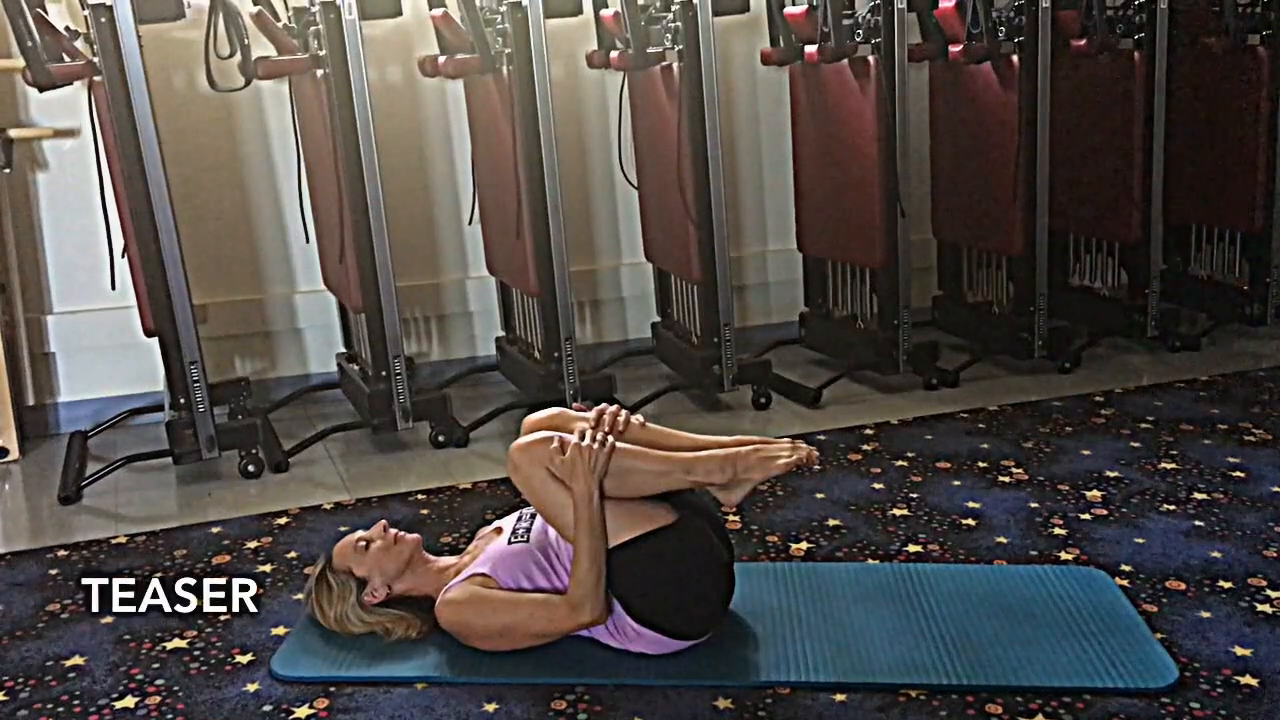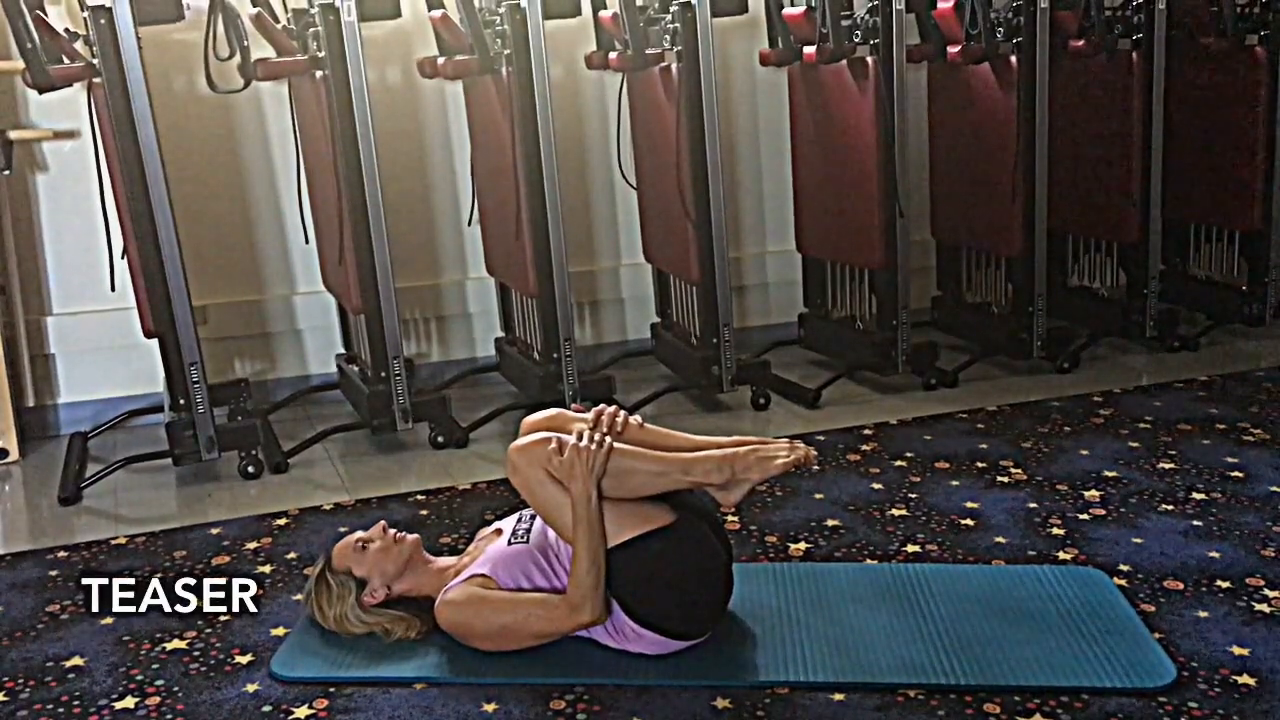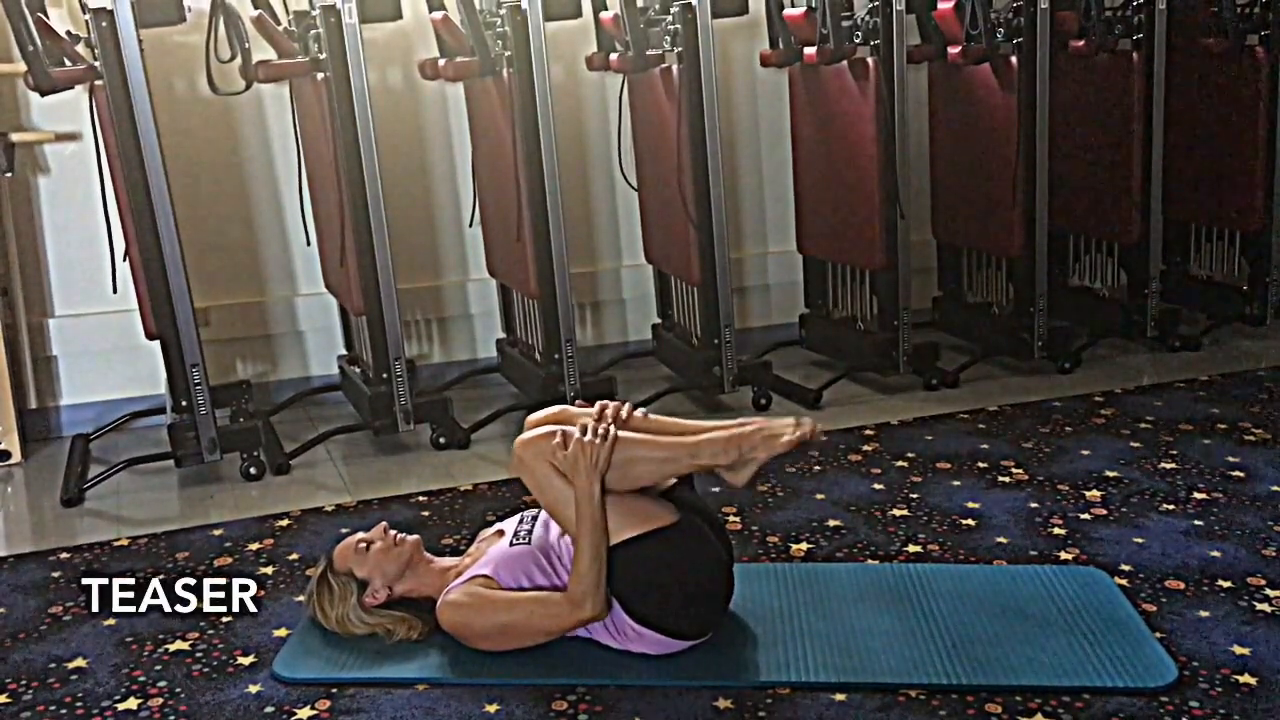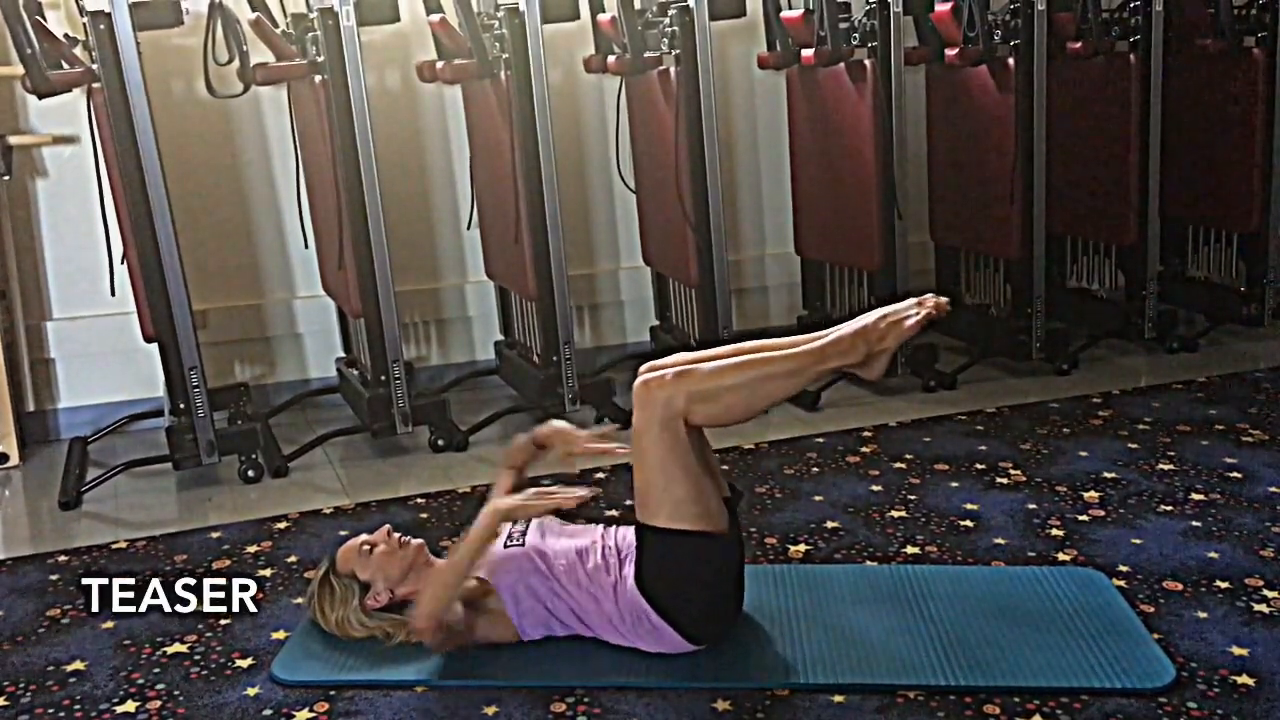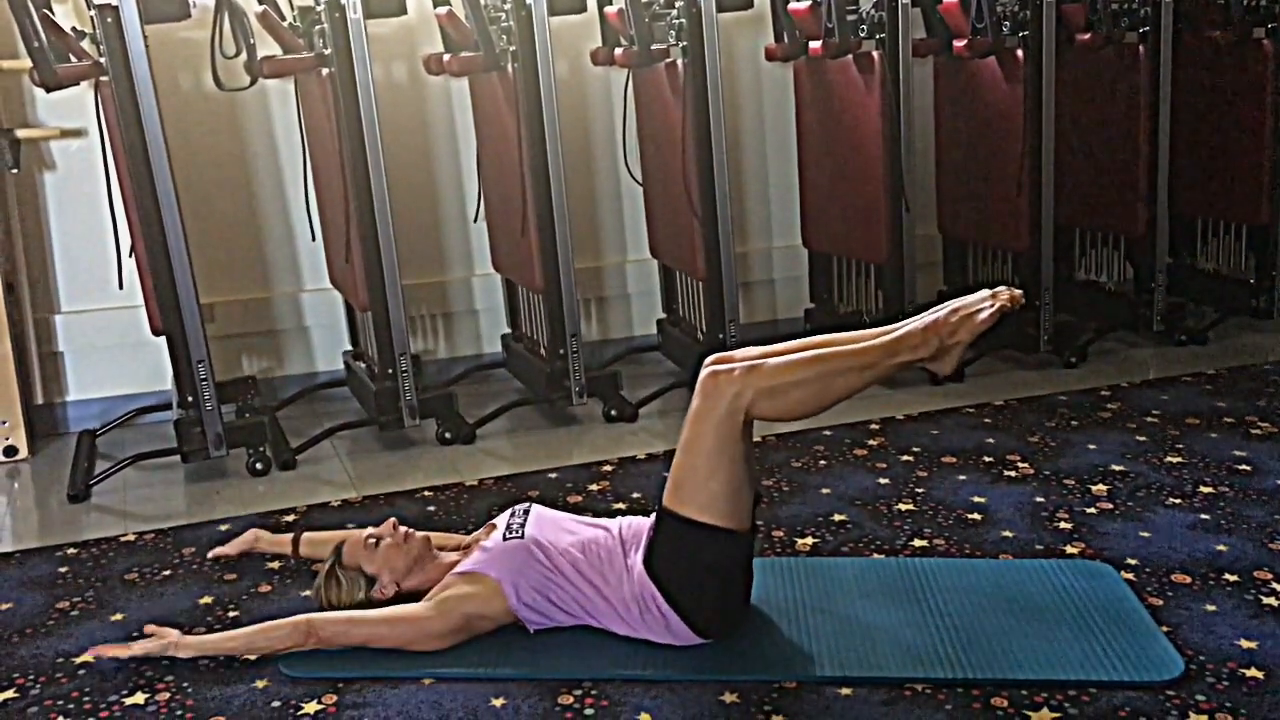
dt=1s
person 1, frame 1
left shoulder: (484, 543)
right shoulder: (456, 608)
left elbow: (593, 523)
right elbow: (585, 610)
left wrist: (605, 435)
right wrist: (585, 489)
left hip: (687, 552)
right hip: (671, 597)
left knee: (546, 424)
right knee: (534, 452)
left ankle: (739, 451)
right ankle: (727, 469)
person 1, frame 2
left shoulder: (483, 544)
right shoulder: (456, 608)
left elbow: (599, 520)
right elbow: (584, 609)
left wrist: (605, 434)
right wrist: (583, 489)
left hip: (687, 553)
right hip: (669, 597)
left knee: (544, 426)
right knee: (532, 453)
left ankle: (733, 454)
right ankle: (724, 469)
person 1, frame 3
left shoulder: (485, 546)
right shoulder: (457, 610)
left elbow: (595, 524)
right elbow: (585, 606)
left wrist: (608, 434)
right wrist: (586, 482)
left hip: (687, 555)
right hip: (672, 597)
left knee: (548, 426)
right knee: (538, 447)
left ankle: (734, 439)
right ankle: (731, 450)
person 1, frame 4
left shoulder: (472, 561)
right shoulder: (455, 608)
left elbow: (500, 477)
right elbow: (425, 621)
left wrist: (538, 440)
right wrist: (491, 518)
left hip: (688, 576)
right hip: (681, 601)
left knee: (663, 382)
right knee: (659, 392)
left ankle: (854, 345)
right ankle: (852, 346)
person 1, frame 5
left shoulder: (471, 550)
right shoulder: (448, 608)
left elbow: (366, 539)
right elbow: (316, 629)
left wrist: (278, 541)
right wrist: (188, 645)
left hip: (681, 566)
right hip: (688, 594)
left knee: (731, 375)
right knee: (725, 383)
left ankle: (918, 341)
right ankle: (915, 341)
